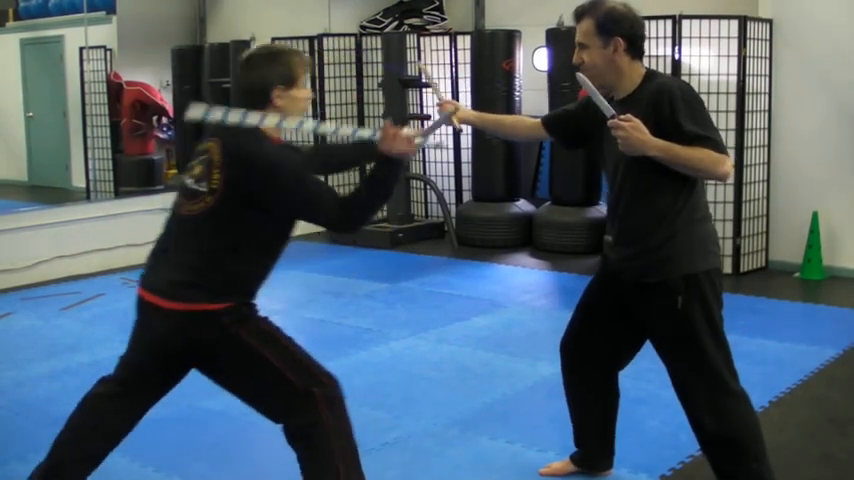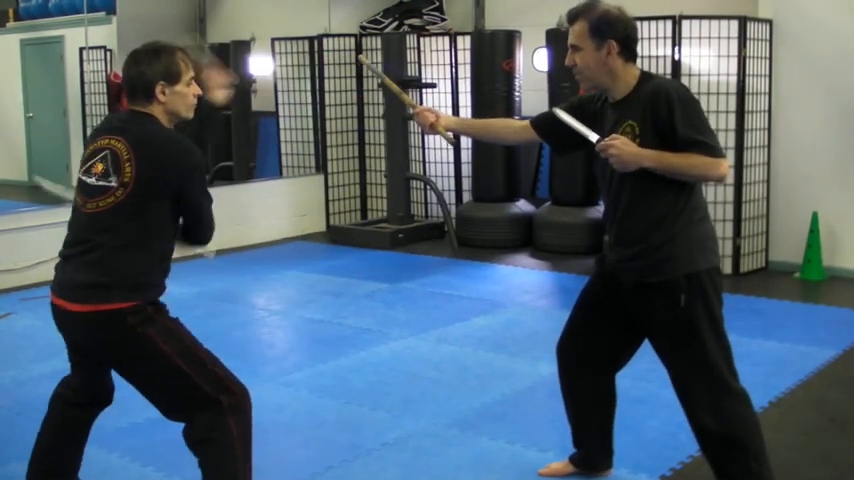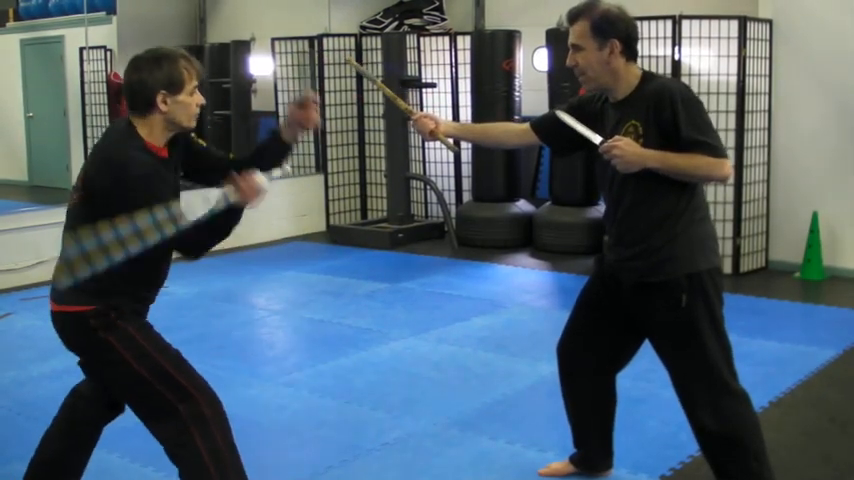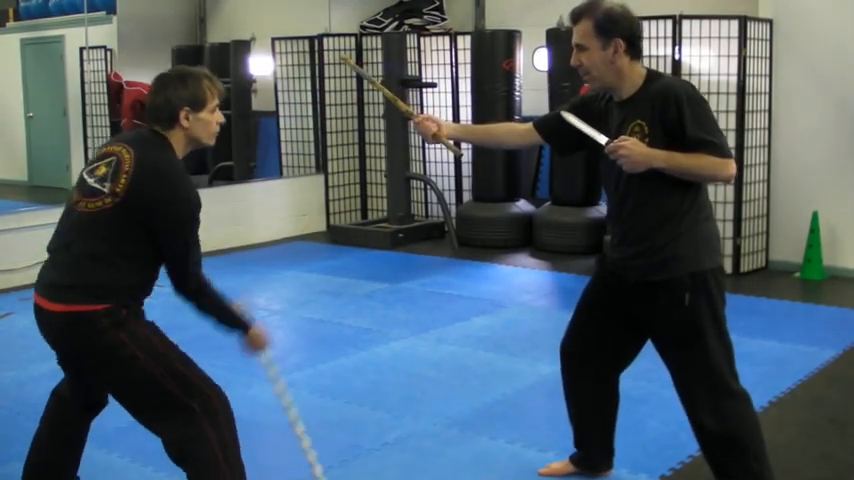
dt=0.5s
person 1, frame 1
left shoulder: (669, 94)
right shoulder: (598, 107)
left elbow: (720, 166)
right elbow: (536, 129)
left wrist: (650, 144)
right wrist: (468, 116)
left hip: (681, 269)
right hip: (624, 264)
left knee: (709, 387)
right knee: (582, 354)
person 1, frame 2
left shoulder: (666, 96)
right shoulder: (593, 107)
left elbow: (717, 166)
right elbow: (522, 129)
left wrist: (642, 156)
right wrist: (451, 123)
left hip: (680, 269)
right hip: (621, 265)
left knee: (710, 388)
right knee: (579, 355)
person 1, frame 3
left shoulder: (668, 96)
right shoulder: (593, 108)
left elbow: (720, 167)
right elbow: (521, 134)
left wrist: (646, 157)
right wrist: (448, 128)
left hip: (680, 270)
right hip: (621, 265)
left knee: (710, 390)
right knee: (579, 356)
person 1, frame 4
left shoulder: (673, 96)
right shoulder: (596, 107)
left elbow: (724, 167)
right elbow: (525, 133)
left wrist: (651, 157)
right wrist: (451, 130)
left hip: (683, 270)
right hip: (623, 264)
left knee: (711, 390)
right knee: (582, 356)
person 2, frame 1
left shoulder: (234, 136)
right shoulder: (261, 157)
left elbow: (310, 159)
right elbow: (343, 217)
left wrist: (380, 146)
right wrist: (391, 160)
left hip: (159, 299)
right hip: (210, 311)
left knee: (127, 388)
right knee: (314, 398)
person 2, frame 2
left shoulder: (106, 132)
right shoulder: (168, 149)
right elbow: (201, 230)
left wrist: (209, 101)
right wrist: (182, 229)
left hip: (69, 299)
right hip: (121, 312)
left knee: (85, 385)
right knee: (223, 402)
person 2, frame 3
left shoulder: (162, 141)
right shoulder: (126, 164)
left elbow: (230, 171)
right elbow: (191, 243)
left wrist: (288, 132)
right wrist: (238, 203)
left hip: (90, 303)
right hip: (93, 312)
left knee: (102, 391)
right knee: (192, 408)
person 2, frame 4
left shoulder: (122, 149)
right shoulder: (168, 184)
right elbow: (188, 280)
right wrist: (243, 327)
left hip: (53, 300)
right hip: (95, 315)
left knee: (85, 386)
right knee: (203, 410)
